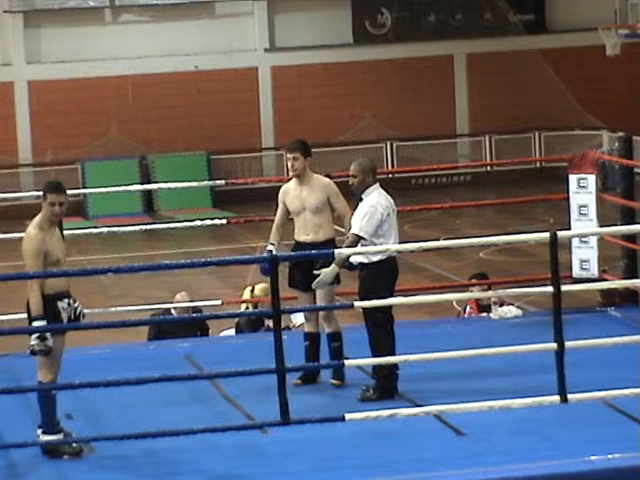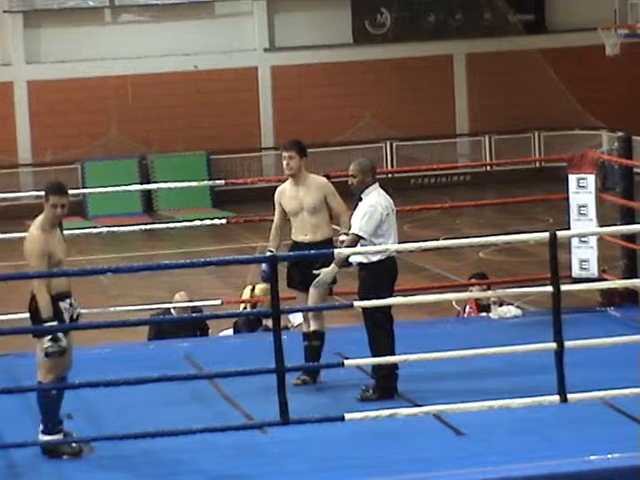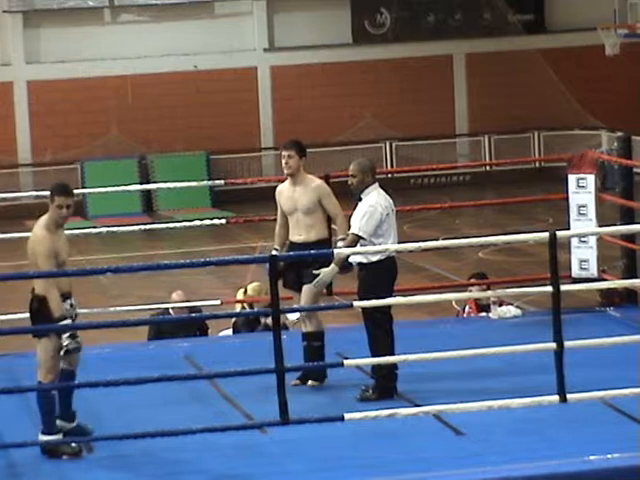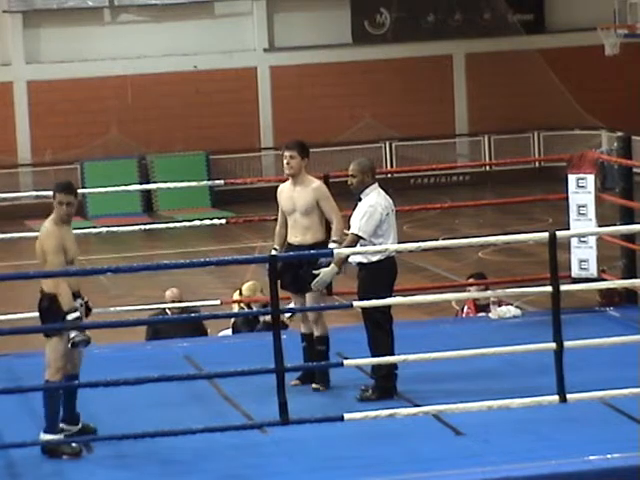
dt=0.3s
person 1, frame 1
left shoulder: (56, 227)
right shoulder: (35, 236)
right elbow: (33, 285)
left wrist: (72, 301)
right wrist: (38, 326)
left hip: (59, 302)
right hip: (45, 306)
left knee: (53, 370)
right knee: (48, 373)
left ankle: (49, 426)
right ankle: (50, 438)
person 1, frame 2
left shoulder: (55, 227)
right shoulder: (38, 237)
right elbow: (40, 287)
left wrist: (70, 302)
right wrist: (49, 328)
left hip: (61, 302)
right hip: (47, 306)
left knee: (64, 367)
right knee: (49, 373)
left ankle: (52, 424)
right ankle: (49, 437)
person 1, frame 3
left shoulder: (56, 227)
right shoulder: (43, 237)
right elbow: (49, 287)
left wrist: (69, 302)
right wrist: (65, 326)
left hip: (60, 302)
right hip: (47, 307)
left knee: (71, 361)
right knee: (48, 371)
left ankle: (66, 420)
right ankle: (49, 437)
person 1, frame 4
left shoulder: (64, 226)
right shoulder: (52, 233)
right elbow: (59, 281)
left wrist: (81, 300)
right wrist: (74, 319)
left hip: (68, 300)
right hip: (56, 305)
left knee: (73, 365)
right knee: (56, 370)
left ankle: (70, 423)
right ankle: (50, 437)
person 2, frame 1
left shoulder: (326, 185)
right shoulder: (286, 191)
left elbow: (347, 216)
right elbow: (279, 224)
right wrist: (271, 249)
left hip: (324, 249)
right hip: (300, 251)
left knee: (326, 313)
right knee: (308, 315)
left ankle: (338, 369)
right ankle: (311, 370)
person 2, frame 2
left shoulder: (321, 185)
right shoulder: (281, 192)
left elbow: (343, 214)
right elbow: (277, 227)
right wrist: (270, 255)
left hip: (322, 249)
right hip: (298, 251)
left knee: (315, 312)
right knee: (305, 313)
left ankle: (312, 369)
right ankle: (308, 368)
person 2, frame 3
left shoulder: (317, 187)
right shoulder: (280, 191)
left elbow: (339, 217)
right wrist: (276, 253)
left hip: (317, 250)
right hip: (294, 251)
left knee: (308, 311)
right knee: (303, 315)
left ankle: (319, 370)
right ankle: (309, 370)
person 2, frame 4
left shoulder: (317, 188)
right shoulder: (282, 190)
left elbow: (336, 220)
left wrist: (333, 249)
right wrist: (275, 252)
left hip: (314, 252)
right hip: (292, 252)
left knee: (314, 316)
right knee: (302, 316)
left ankle: (322, 374)
right ankle: (309, 370)
person 3, frame 1
left shoulder: (372, 204)
right shoulder: (380, 199)
left elbow: (354, 240)
left wrist: (333, 268)
left hip: (375, 268)
right hip: (380, 266)
left knee: (378, 327)
right knee: (381, 325)
left ankle: (385, 385)
right ankle: (385, 379)
person 3, frame 2
left shoulder: (372, 204)
right shoulder: (379, 198)
left elbow: (354, 240)
left wrist: (333, 268)
left hip: (375, 269)
right hip: (379, 266)
left knee: (378, 327)
right knee: (380, 325)
left ankle: (384, 385)
right ankle: (385, 379)
person 3, frame 3
left shoulder: (372, 204)
right shoulder: (378, 198)
left elbow: (353, 240)
left wrist: (333, 268)
left hip: (375, 268)
right hip: (379, 266)
left knee: (377, 327)
right knee: (380, 325)
left ankle: (384, 385)
right ankle: (384, 379)
person 3, frame 4
left shoulder: (372, 204)
right shoulder: (378, 198)
left elbow: (353, 240)
left wrist: (333, 268)
left hip: (375, 269)
right hip: (379, 266)
left knee: (377, 327)
right knee: (380, 325)
left ankle: (384, 385)
right ankle: (384, 379)
